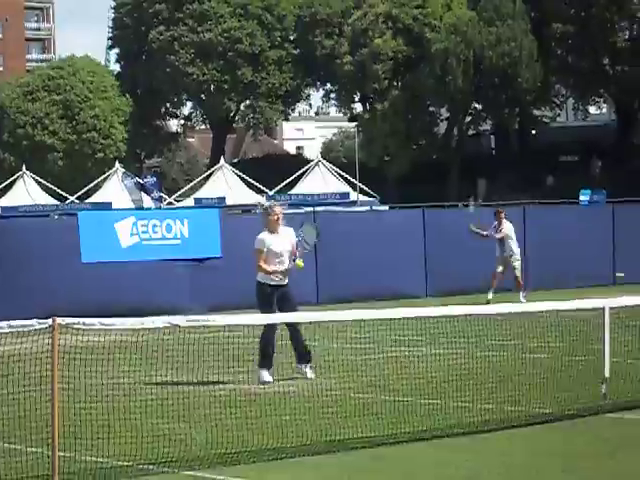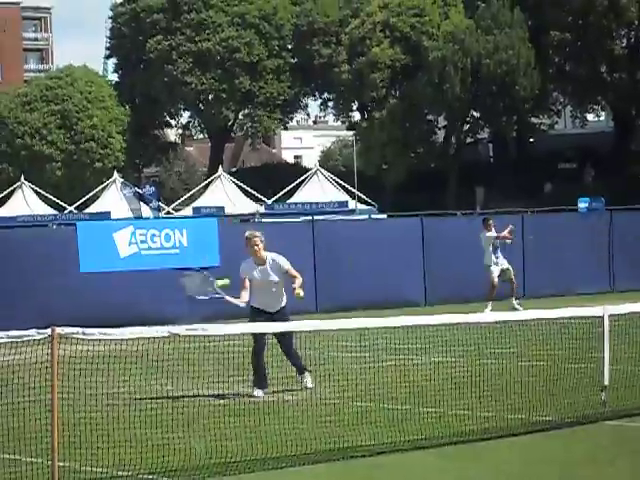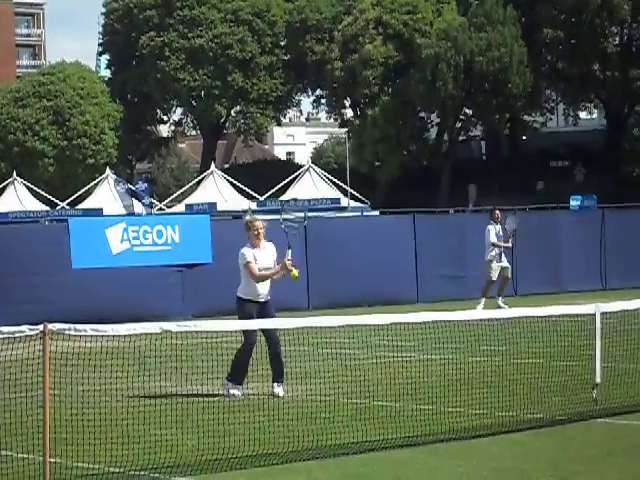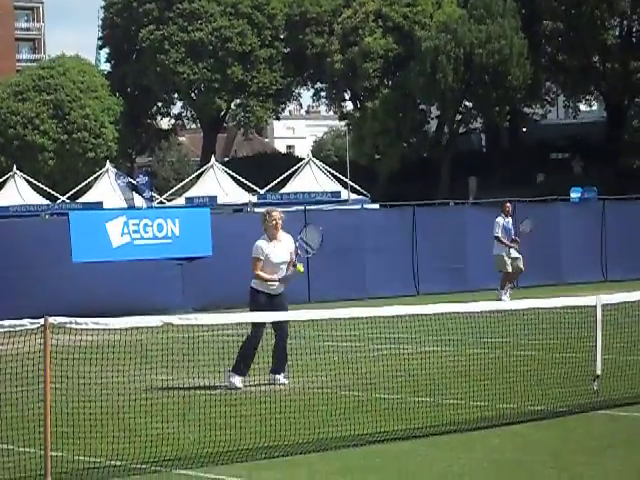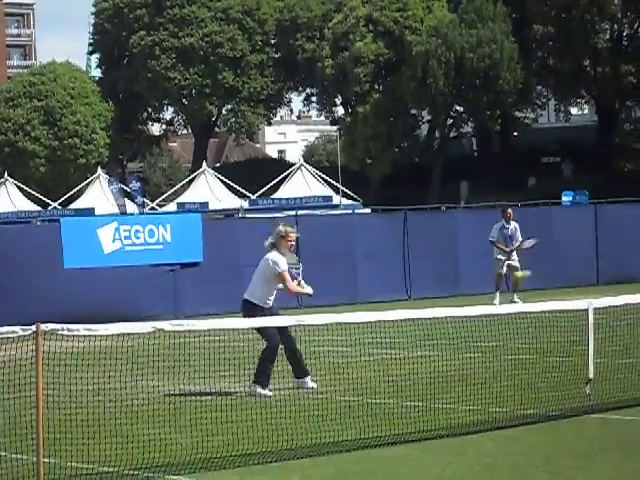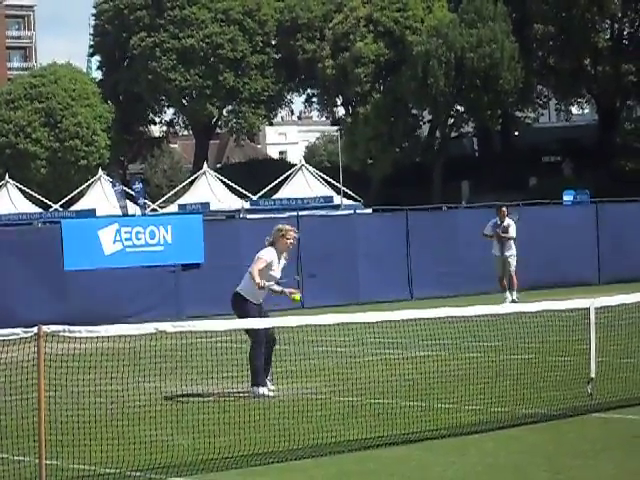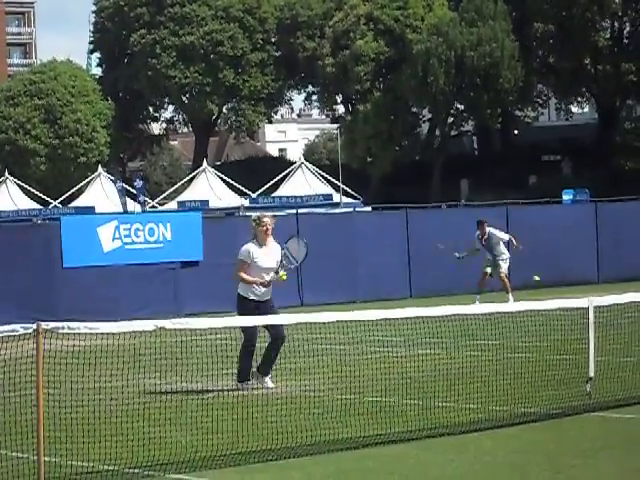
dt=0.5s
person 1, frame 1
left shoulder: (289, 232)
right shoulder: (262, 238)
left elbow: (295, 254)
right elbow: (260, 265)
left wrist: (293, 263)
right wrist: (278, 271)
left hip: (284, 287)
right hip: (266, 286)
left knee: (294, 324)
right knee: (271, 325)
left ankle: (304, 363)
right ankle: (264, 369)
person 1, frame 2
left shoulder: (277, 260)
right shoulder: (245, 267)
left elbow: (297, 277)
right elbow: (246, 291)
left wrist: (297, 287)
right wrist: (242, 299)
left hip: (280, 310)
right hip: (258, 311)
left knee: (287, 347)
right knee: (259, 346)
left ankle: (303, 373)
right ankle: (259, 386)
person 1, frame 3
left shoulder: (270, 247)
right shoulder: (245, 252)
left elbow: (274, 273)
right elbow: (257, 276)
left wrist: (286, 268)
right wrist: (279, 269)
left hip: (264, 301)
right hip: (246, 302)
left knee: (273, 340)
right knee: (250, 341)
left ankle: (277, 383)
right ankle: (232, 382)
person 1, frame 4
left shoulder: (288, 239)
right shoulder: (261, 245)
left elbow: (290, 263)
right elbow: (256, 274)
left wrist: (294, 266)
right wrist: (277, 279)
left hip: (278, 294)
right hip: (260, 293)
left knee: (282, 334)
right knee: (256, 334)
left ankle: (277, 373)
right ankle: (237, 373)
person 1, frame 5
left shoulder: (281, 258)
right shoulder: (276, 259)
right elbow: (289, 287)
left wrist: (297, 284)
right wrist: (306, 290)
left hip: (265, 306)
right hip: (253, 306)
left knee: (288, 339)
right knee: (273, 342)
left ankle: (302, 378)
right ankle: (258, 385)
person 1, frame 6
left shoulder: (281, 258)
right shoulder: (268, 254)
right elbow: (253, 269)
left wrist: (284, 291)
right wrist: (258, 281)
left hip: (255, 302)
right hip: (243, 300)
left knee: (269, 338)
right knee: (258, 339)
left ankle: (263, 379)
right ankle: (257, 385)
person 1, frame 7
left shoulder: (276, 248)
right shoulder: (248, 249)
right elbow: (239, 275)
right wrist: (258, 281)
left hip: (266, 300)
right hip: (247, 300)
left knee: (279, 336)
right knee: (250, 340)
left ankle: (262, 374)
right ankle: (243, 380)
